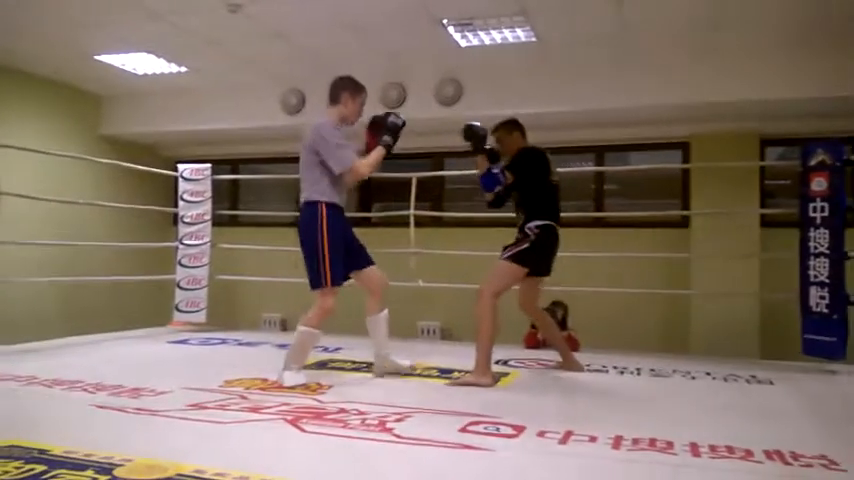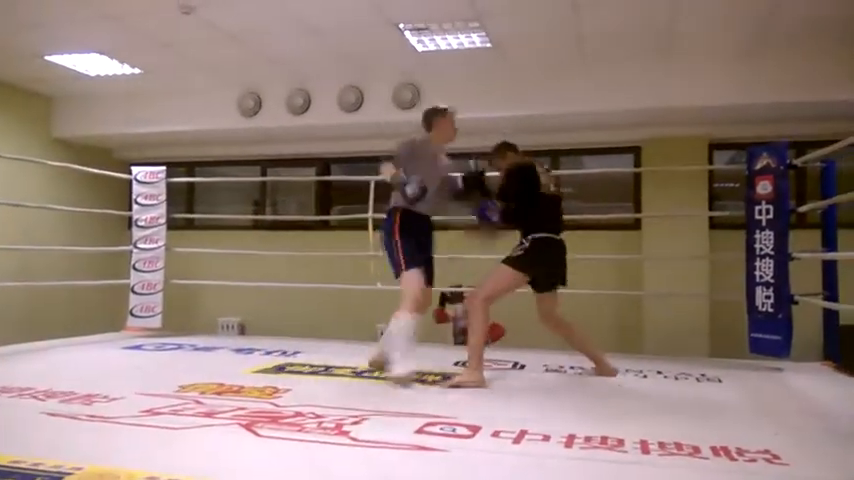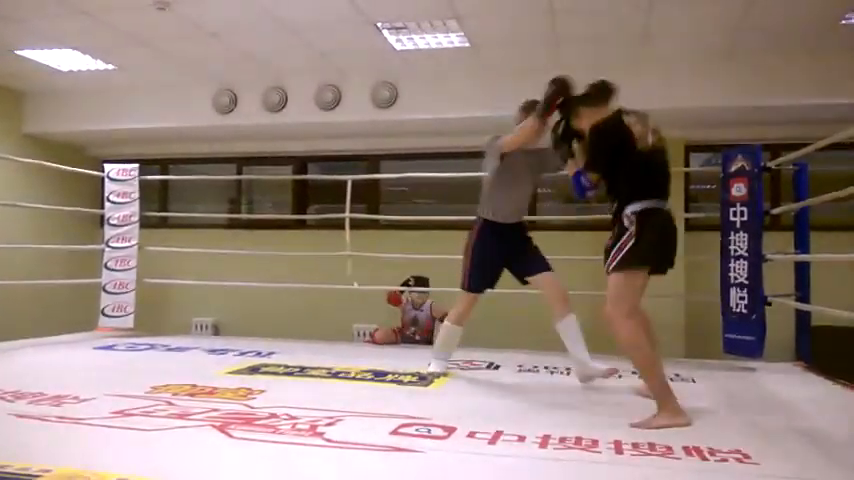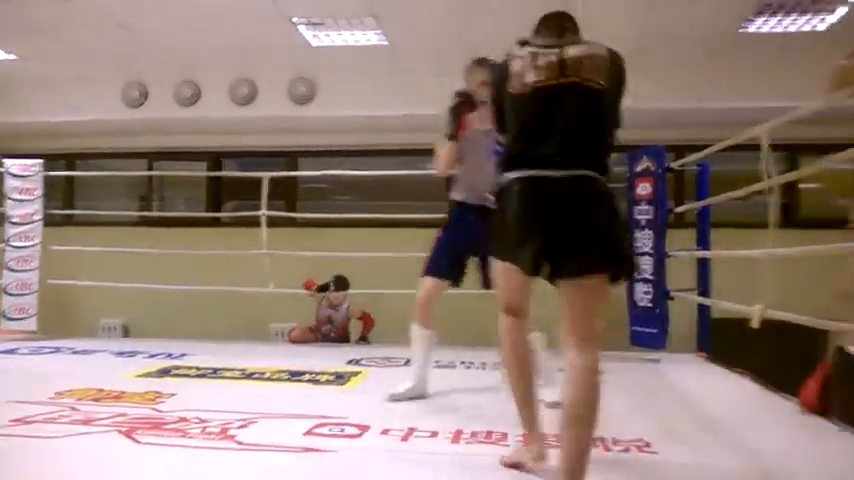
dt=1s
person 1, frame 1
left shoulder: (531, 155)
right shoulder: (521, 169)
left elbow: (491, 183)
right elbow: (493, 200)
left wrist: (479, 151)
right wrist: (489, 164)
left hip: (536, 235)
right hip: (541, 237)
left knee: (487, 293)
right knee: (528, 304)
left ankle: (482, 371)
right ankle: (569, 359)
person 1, frame 2
left shoulder: (517, 172)
right shoulder: (540, 178)
left elbow: (497, 211)
left hip: (535, 247)
right hip: (554, 249)
left knee: (478, 298)
right knee: (549, 315)
left ankle: (474, 371)
right ankle: (602, 364)
person 1, frame 3
left shoulder: (605, 129)
right shoulder: (635, 120)
left elbow: (585, 186)
left wrist: (574, 155)
left hip: (637, 220)
right hip: (657, 220)
left knee: (619, 315)
right knee: (628, 306)
left ankle: (669, 408)
right ankle: (654, 378)
person 1, frame 4
left shoulder: (511, 63)
right shoulder: (609, 60)
left hip: (523, 194)
right hip: (587, 196)
left knee: (511, 312)
right knee: (581, 346)
left ankle: (533, 440)
person 2, frame 1
left shoulder: (332, 133)
right shoulder: (324, 130)
left elbow: (348, 178)
right elbow: (360, 171)
left wrist: (376, 141)
right wrist: (387, 140)
left hip: (335, 218)
right hip: (321, 217)
left knee: (376, 282)
right knee: (326, 302)
left ankle: (383, 359)
right ankle: (291, 368)
person 2, frame 2
left shoulder: (443, 162)
right shoulder: (413, 146)
left elbow: (450, 191)
right elbow: (386, 168)
right wrist: (400, 181)
left hip: (421, 227)
right hip: (401, 223)
left knee: (423, 298)
right knee: (414, 289)
left ankle: (383, 355)
right ankle: (400, 360)
person 2, frame 3
left shoulder: (539, 157)
right shoulder: (496, 144)
right elbow: (512, 142)
right wrist: (546, 108)
left hip: (517, 233)
right hip: (488, 232)
left knee: (557, 293)
right knee: (466, 303)
left ankle: (584, 365)
right ankle: (439, 359)
person 2, frame 4
right shoulder: (461, 126)
right elbow: (442, 169)
right wrist: (455, 128)
left hip: (495, 218)
right hip: (461, 216)
right knee: (424, 297)
right ankle: (418, 379)
